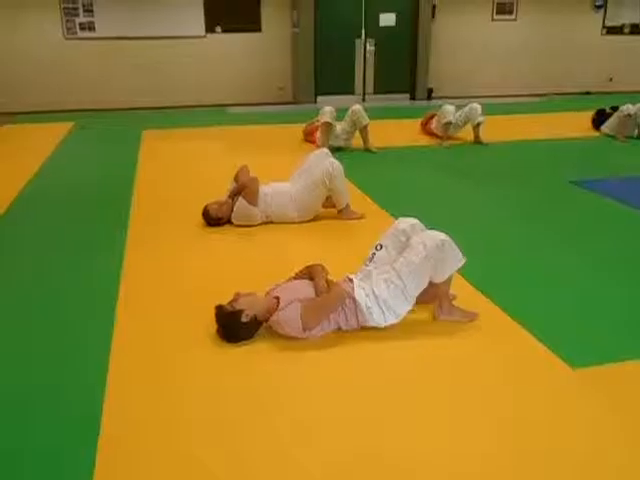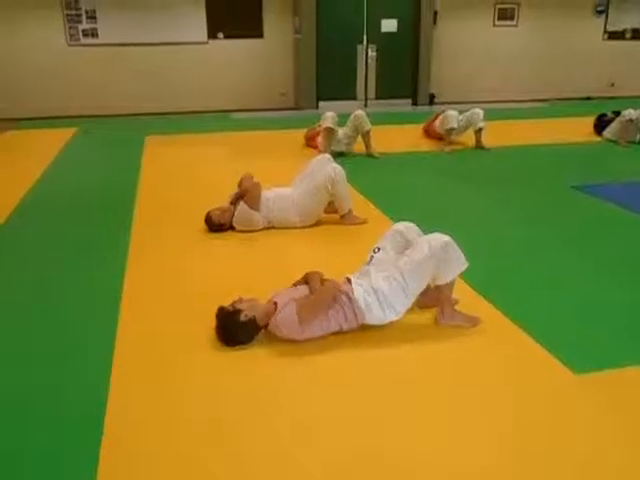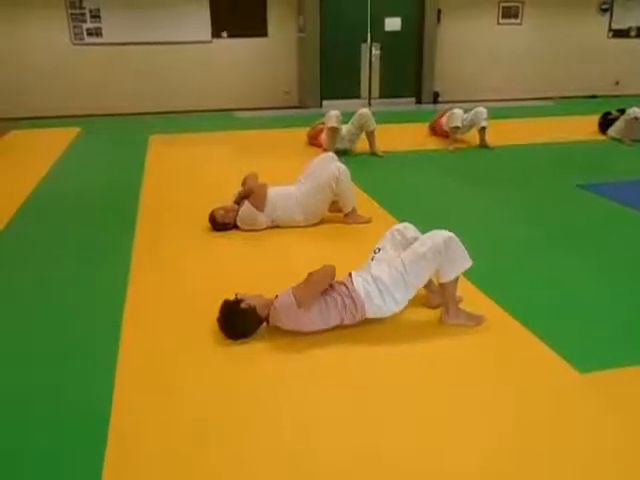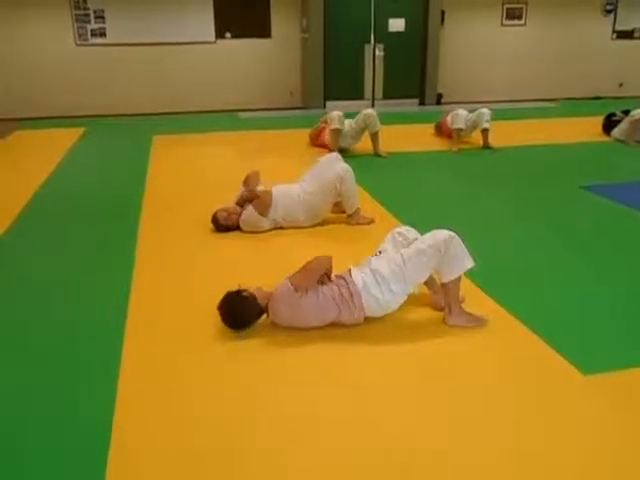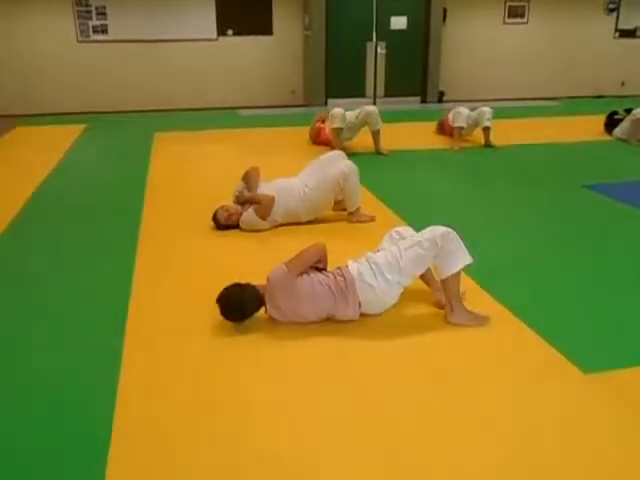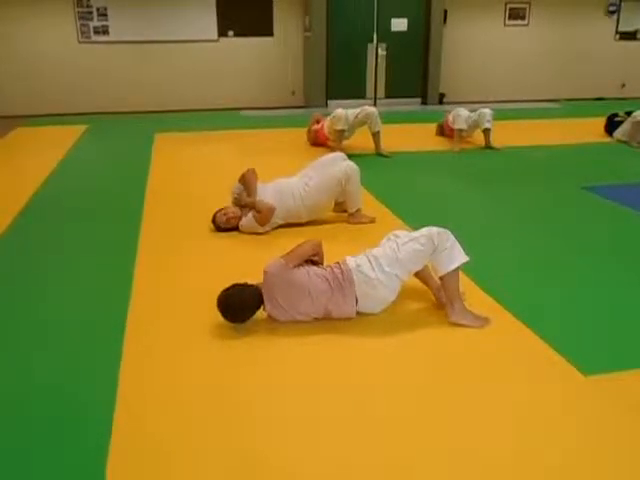
dt=0.2s
person 1, frame 1
left shoulder: (273, 295)
right shoulder: (288, 320)
left elbow: (315, 269)
right elbow: (336, 296)
left wrist: (314, 273)
right wrist: (321, 279)
left hip: (361, 283)
right hip: (377, 304)
left knee: (407, 226)
right knee: (437, 241)
left ankle: (428, 287)
right ankle: (445, 308)
person 1, frame 2
left shoulder: (276, 303)
right shoulder: (287, 322)
left elbow: (314, 277)
right elbow: (331, 289)
left wrist: (311, 281)
right wrist: (318, 284)
left hip: (359, 285)
right hip: (374, 300)
left knee: (404, 230)
right knee: (440, 244)
left ankle: (429, 293)
right ankle: (447, 313)
person 1, frame 3
left shoulder: (277, 312)
right shoulder: (285, 308)
left elbow: (315, 278)
right elbow: (328, 272)
left wrist: (314, 279)
right wrist: (318, 278)
left hip: (360, 282)
right hip: (374, 293)
left knee: (403, 231)
right knee: (444, 240)
left ankle: (434, 293)
right ankle: (452, 311)
person 1, frame 4
left shoulder: (279, 313)
right shoulder: (284, 297)
right elbow: (324, 261)
left wrist: (316, 274)
right wrist: (319, 270)
left hip: (362, 290)
right hip: (370, 289)
left knee: (404, 234)
right knee: (445, 239)
left ankle: (438, 293)
right ankle: (454, 312)
person 1, frame 5
left shoulder: (277, 312)
right shoulder: (278, 282)
right elbow: (319, 248)
left wrist: (316, 270)
right wrist: (319, 266)
left hip: (362, 301)
right hip: (365, 282)
left knee: (401, 235)
right knee: (442, 235)
left ankle: (439, 291)
right ankle: (455, 309)
person 1, frame 6
left shoulder: (277, 312)
right shoulder: (273, 275)
right elbow: (314, 244)
left wrist: (315, 267)
left hip: (363, 301)
right hip: (361, 277)
left knee: (400, 239)
right knee: (438, 236)
left ankle: (439, 291)
right ankle: (456, 308)
person 2, frame 1
left shoulder: (234, 197)
right shoulder: (240, 214)
left elbow: (244, 169)
right elbow: (253, 182)
left wrist: (235, 189)
right wrist: (237, 190)
left hip: (292, 189)
right hip: (299, 204)
left knee: (322, 154)
right knee: (333, 166)
left ankle: (328, 199)
right ankle: (344, 210)
person 2, frame 2
left shoulder: (236, 203)
right shoulder: (242, 218)
left elbow: (248, 178)
right elbow: (255, 186)
left wrist: (237, 194)
right wrist: (238, 195)
left hip: (294, 195)
right hip: (301, 209)
left knee: (325, 159)
right knee: (334, 171)
left ankle: (330, 204)
right ankle: (347, 215)
person 2, frame 3
left shoulder: (241, 202)
right shoulder: (246, 218)
left elbow: (252, 177)
right elbow: (261, 187)
left wrist: (242, 193)
right wrist: (242, 195)
left hip: (297, 191)
right hip: (304, 207)
left knee: (329, 158)
right knee: (338, 170)
left ankle: (335, 203)
right ankle: (350, 214)
person 2, frame 4
left shoulder: (242, 201)
right shoulder: (248, 220)
left elbow: (254, 174)
right elbow: (266, 194)
left wrist: (247, 194)
right wrist: (246, 197)
left hip: (300, 191)
right hip: (307, 206)
left knee: (334, 158)
right knee: (343, 171)
left ankle: (338, 205)
right ankle: (354, 216)
person 2, frame 5
left shoulder: (241, 193)
right shoulder: (248, 221)
left elbow: (253, 170)
right elbow: (269, 199)
left wrist: (250, 194)
right wrist: (250, 197)
left hip: (301, 183)
right hip: (307, 199)
left knee: (337, 156)
right knee: (347, 168)
left ankle: (339, 202)
right ankle: (354, 213)
person 2, frame 6
left shoulder: (238, 193)
right shoulder: (247, 224)
left elbow: (250, 172)
right elbow: (269, 209)
left wrist: (249, 199)
right wrist: (250, 202)
left hip: (299, 183)
right hip: (306, 199)
left knee: (339, 157)
right knee: (349, 169)
left ankle: (340, 204)
right ankle: (355, 214)
